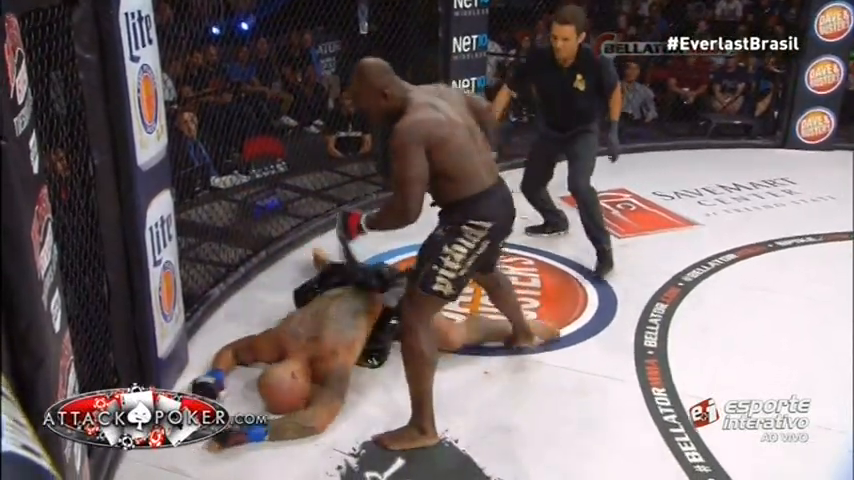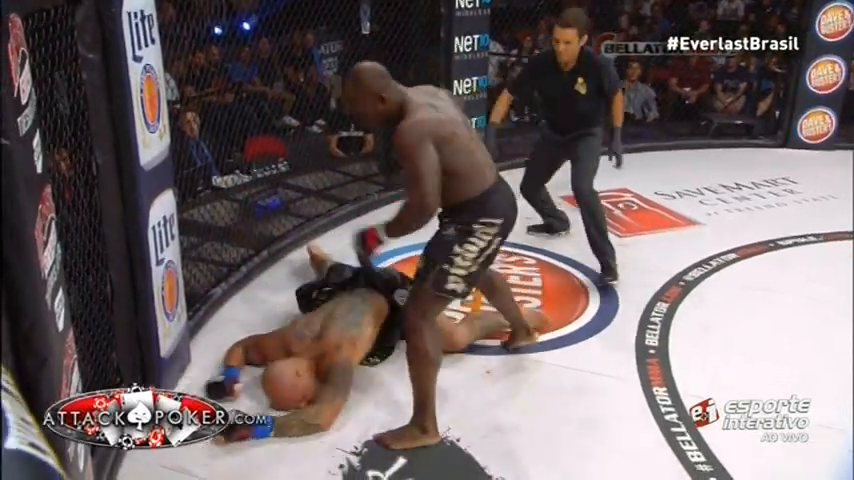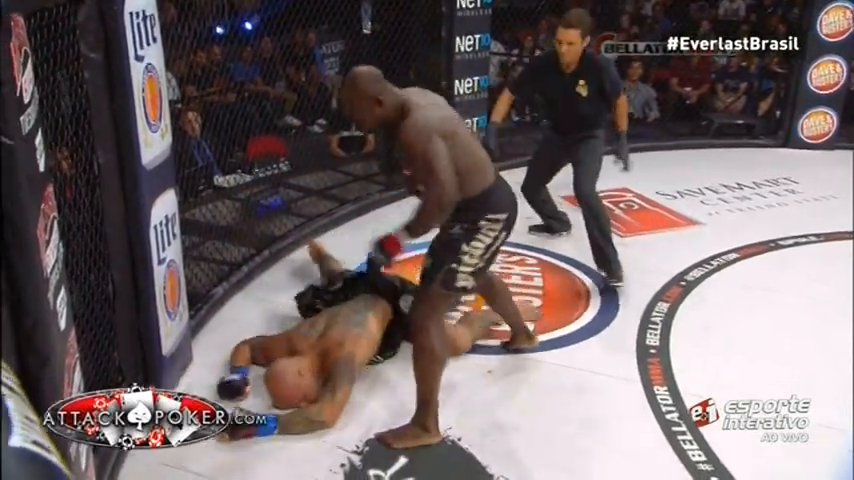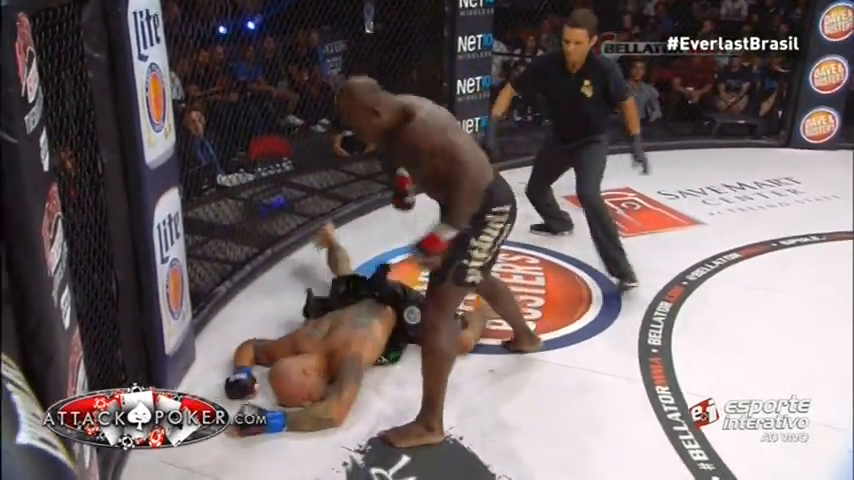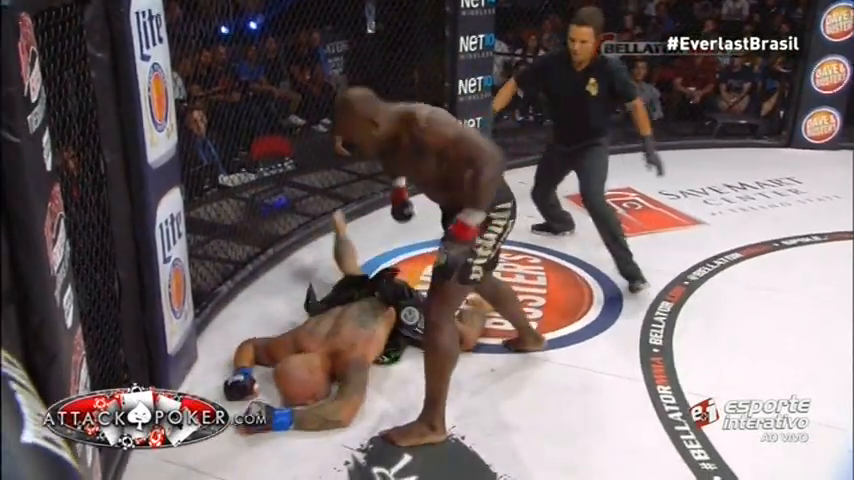
dt=0.1s
person 1, frame 1
left shoulder: (407, 131)
right shoulder: (442, 93)
left elbow: (406, 210)
right elbow: (487, 112)
left wrist: (360, 222)
left hip: (469, 219)
right hip: (498, 202)
left knee: (414, 315)
right knee: (486, 272)
left ankle: (422, 427)
right ankle: (522, 332)
person 1, frame 2
left shoulder: (411, 131)
right shoulder: (428, 93)
left elbow: (424, 206)
left wrist: (377, 235)
left hip: (475, 218)
right hip: (499, 200)
left knee: (418, 315)
right knee: (480, 273)
left ankle: (424, 426)
right ankle: (522, 330)
person 1, frame 3
left shoulder: (416, 127)
right shoulder: (407, 103)
left elbow: (443, 196)
left wrist: (398, 240)
right wrist: (414, 169)
left hip: (482, 212)
right hip: (488, 204)
left knee: (426, 314)
right knee: (477, 275)
left ankle: (426, 425)
right ankle: (523, 334)
person 1, frame 4
left shoulder: (420, 127)
right shoulder: (399, 114)
left elbow: (471, 176)
left wrist: (440, 236)
right wrist: (401, 180)
left hip: (485, 209)
right hip: (483, 204)
left knee: (436, 313)
right knee: (478, 278)
left ankle: (429, 424)
right ankle: (525, 336)
person 1, frame 5
left shoulder: (423, 126)
right shoulder: (388, 131)
left elbow: (489, 158)
left wrist: (469, 224)
right wrist: (399, 190)
left hip: (484, 211)
right hip: (459, 207)
left knee: (438, 312)
right knee: (480, 279)
left ankle: (432, 423)
right ankle: (529, 336)
person 2, frame 1
left shoulder: (333, 361)
right shoulder: (280, 342)
left elbow: (315, 422)
right elbow: (230, 351)
left wrist: (256, 433)
right wrist: (215, 377)
left hip: (378, 294)
right hip: (339, 289)
left knee: (453, 337)
left ankle: (526, 327)
right ankle: (324, 262)
person 2, frame 2
left shoulder: (338, 356)
right shoulder: (287, 342)
left elbow: (321, 419)
right elbow: (241, 347)
left wrist: (262, 428)
right wrist: (230, 375)
left hip: (384, 296)
right hip: (347, 292)
left knee: (455, 338)
right ankle: (321, 261)
person 2, frame 3
left shoulder: (341, 354)
right shoulder: (294, 342)
left elbow: (327, 416)
right elbow: (246, 346)
left wrist: (266, 426)
right wrist: (239, 373)
left hip: (385, 299)
right hip: (350, 294)
left knee: (458, 343)
right knee: (338, 278)
left ankle: (501, 312)
right ankle: (322, 255)
person 2, frame 4
left shoulder: (347, 357)
right shoulder: (298, 344)
left elbow: (334, 414)
right elbow: (248, 347)
left wrist: (276, 421)
right wrist: (242, 372)
left hip: (392, 306)
right hip: (355, 297)
left knee: (462, 341)
right knee: (346, 276)
left ankle: (484, 310)
right ankle: (331, 240)
person 2, frame 5
left shoulder: (352, 356)
right shoulder: (296, 343)
left elbow: (343, 414)
right elbow: (248, 347)
left wrist: (281, 419)
right wrist: (241, 373)
left hip: (394, 306)
right hip: (358, 297)
left knee: (465, 337)
right knee: (352, 274)
left ankle: (480, 305)
right ankle: (340, 229)
person 3, frame 1
left shoulder: (596, 62)
right shoulder: (539, 59)
left elbow: (614, 91)
right elbow: (509, 90)
left wrist: (612, 130)
left hip: (583, 132)
right hip: (550, 131)
left knee: (579, 185)
right knee: (530, 185)
left ankle: (603, 249)
right ankle: (555, 222)
person 3, frame 2
left shoulder: (597, 64)
right shoulder: (540, 64)
left elbow: (616, 96)
right elbow: (509, 95)
left wrist: (616, 136)
right wrist: (491, 130)
left hip: (586, 135)
right hip: (554, 134)
left knee: (582, 188)
right knee: (530, 186)
left ankle: (607, 259)
right ankle: (557, 222)
person 3, frame 3
left shoulder: (599, 67)
right shoulder: (542, 65)
left elbow: (619, 100)
right elbow: (509, 94)
left wrist: (622, 141)
right wrist: (491, 130)
left hip: (588, 138)
right hip: (556, 136)
left knee: (585, 192)
right knee: (530, 187)
left ankle: (610, 264)
right ankle: (557, 223)
person 3, frame 4
left shoulder: (604, 69)
right shoulder: (547, 64)
left elbow: (627, 103)
right elbow: (511, 90)
left wrist: (636, 143)
right wrist: (492, 125)
left hip: (591, 143)
right hip: (559, 140)
left knee: (588, 195)
right knee: (535, 189)
left ankle: (620, 267)
right ankle: (559, 222)
person 3, frame 5
left shoulder: (609, 69)
right shoulder: (552, 63)
left elbow: (635, 104)
right elbow: (514, 85)
left wrist: (648, 145)
left hip: (592, 145)
right hip: (560, 143)
left knee: (594, 200)
right knee: (540, 193)
left ankle: (630, 270)
right ankle: (560, 223)
